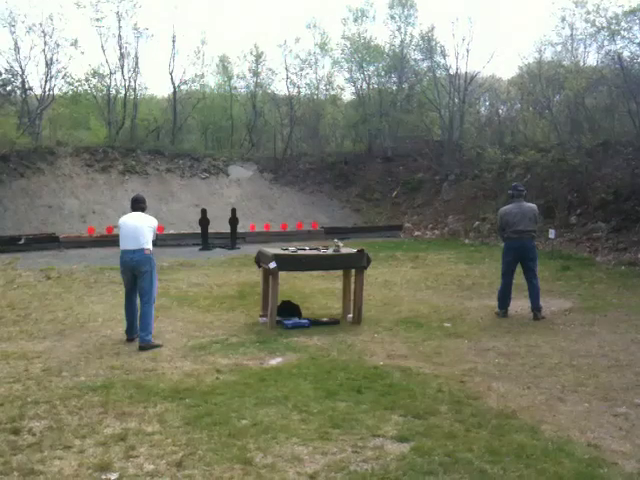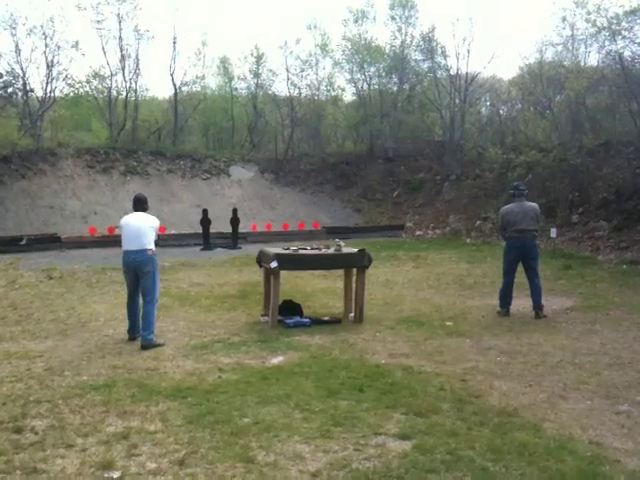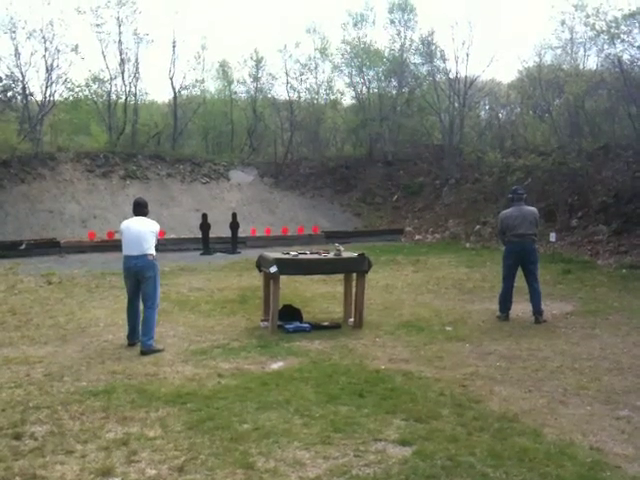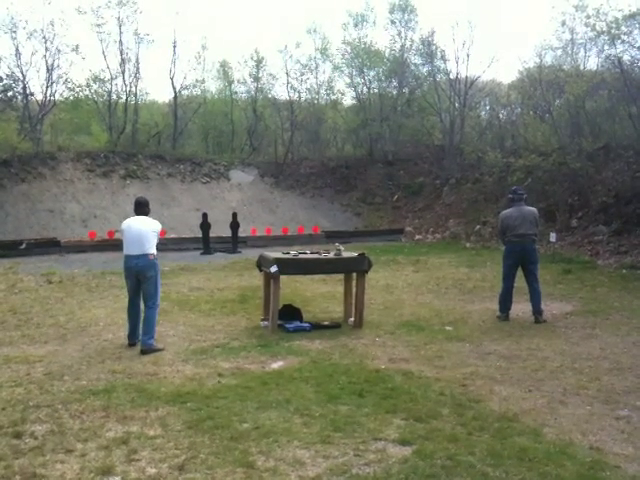
dt=0.5s
person 1, frame 1
left shoulder: (122, 220)
right shoulder: (152, 220)
left elbow: (123, 238)
left hip: (125, 257)
right hip: (144, 257)
left knee: (130, 296)
right knee: (147, 299)
left ankle: (131, 333)
right ankle: (145, 340)
person 1, frame 2
left shoulder: (124, 220)
right shoulder: (153, 221)
left elbow: (125, 238)
left hip: (127, 258)
right hip: (146, 257)
left knee: (132, 295)
right knee: (150, 299)
left ankle: (133, 332)
right ankle: (147, 339)
person 1, frame 3
left shoulder: (124, 225)
right shoulder: (154, 225)
left elbow: (125, 242)
left hip: (128, 263)
right hip: (147, 262)
left knee: (132, 301)
right knee: (150, 304)
left ankle: (133, 338)
right ankle: (147, 344)
person 1, frame 4
left shoulder: (125, 224)
right shoulder: (155, 224)
left elbow: (125, 241)
left hip: (129, 262)
right hip: (148, 262)
left knee: (133, 301)
right knee: (151, 304)
left ankle: (133, 338)
right ankle: (147, 343)
person 2, frame 1
left shoulder: (504, 211)
right shoulder: (533, 209)
left elbow: (500, 230)
right elbow: (536, 226)
left hip: (511, 245)
right hip: (528, 244)
left knee: (506, 278)
right knee: (532, 278)
left ankle: (503, 309)
right ankle: (537, 311)
person 2, frame 2
left shoulder: (505, 210)
right shoulder: (535, 208)
left elbow: (502, 230)
right elbow: (537, 225)
left hip: (512, 244)
right hip: (530, 243)
left knee: (508, 277)
right knee: (534, 277)
left ankle: (504, 308)
right ankle: (538, 309)
person 2, frame 3
left shoulder: (504, 215)
right shoulder: (534, 212)
left elbow: (501, 234)
right elbow: (536, 229)
left hip: (512, 248)
right hip: (529, 247)
left knee: (508, 282)
right knee: (533, 282)
left ankle: (504, 313)
right ankle: (538, 315)
person 2, frame 4
left shoulder: (504, 215)
right shoulder: (534, 212)
left elbow: (501, 234)
right elbow: (536, 230)
left hip: (512, 248)
right hip: (529, 247)
left knee: (507, 282)
right knee: (533, 282)
left ankle: (504, 312)
right ankle: (538, 314)
